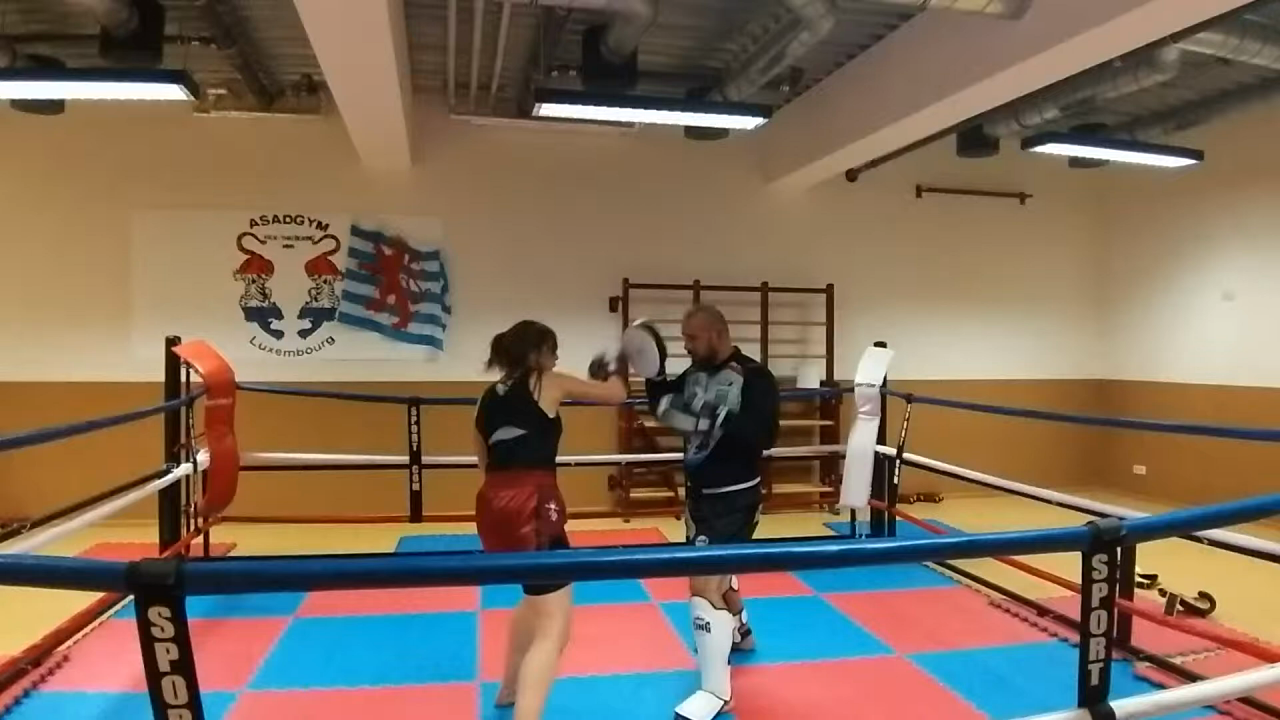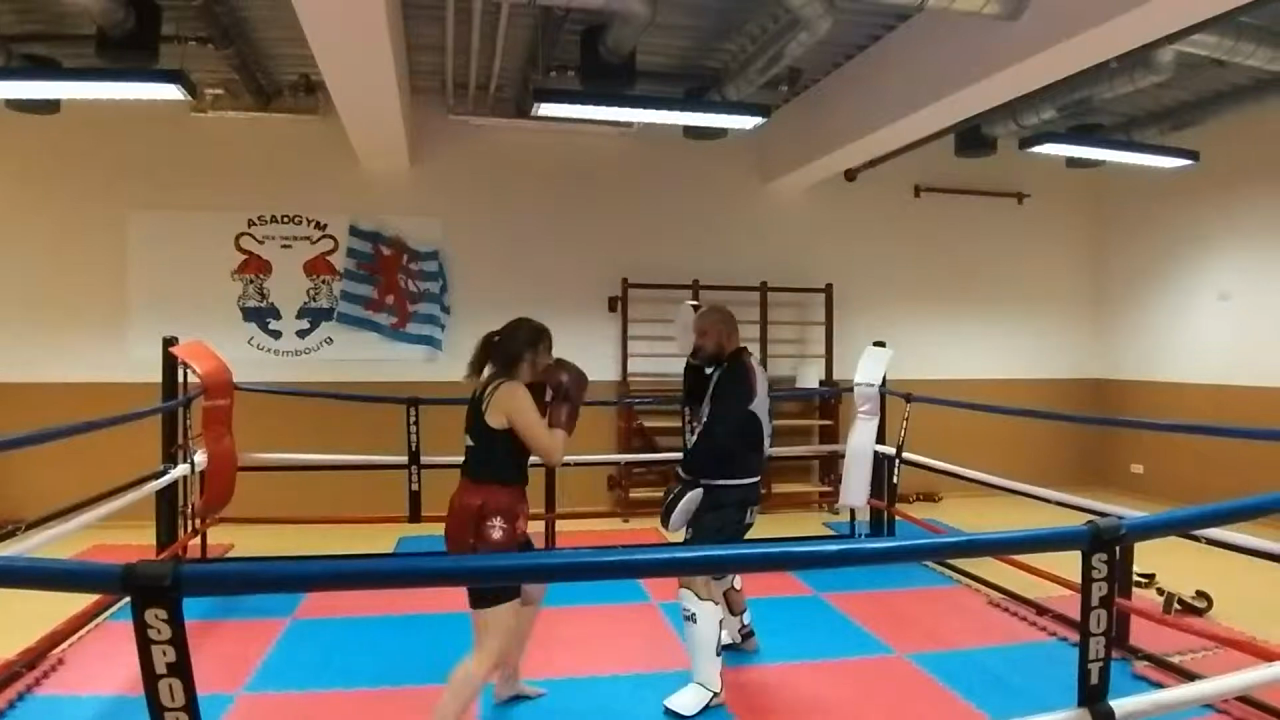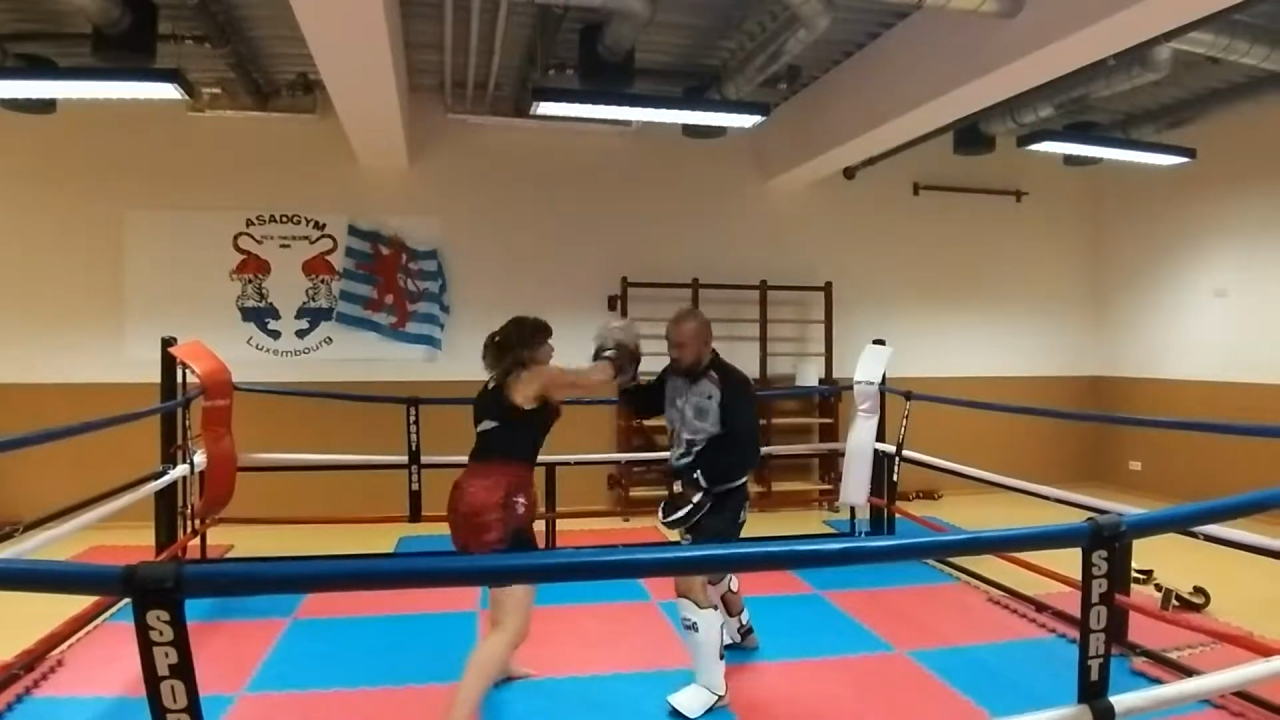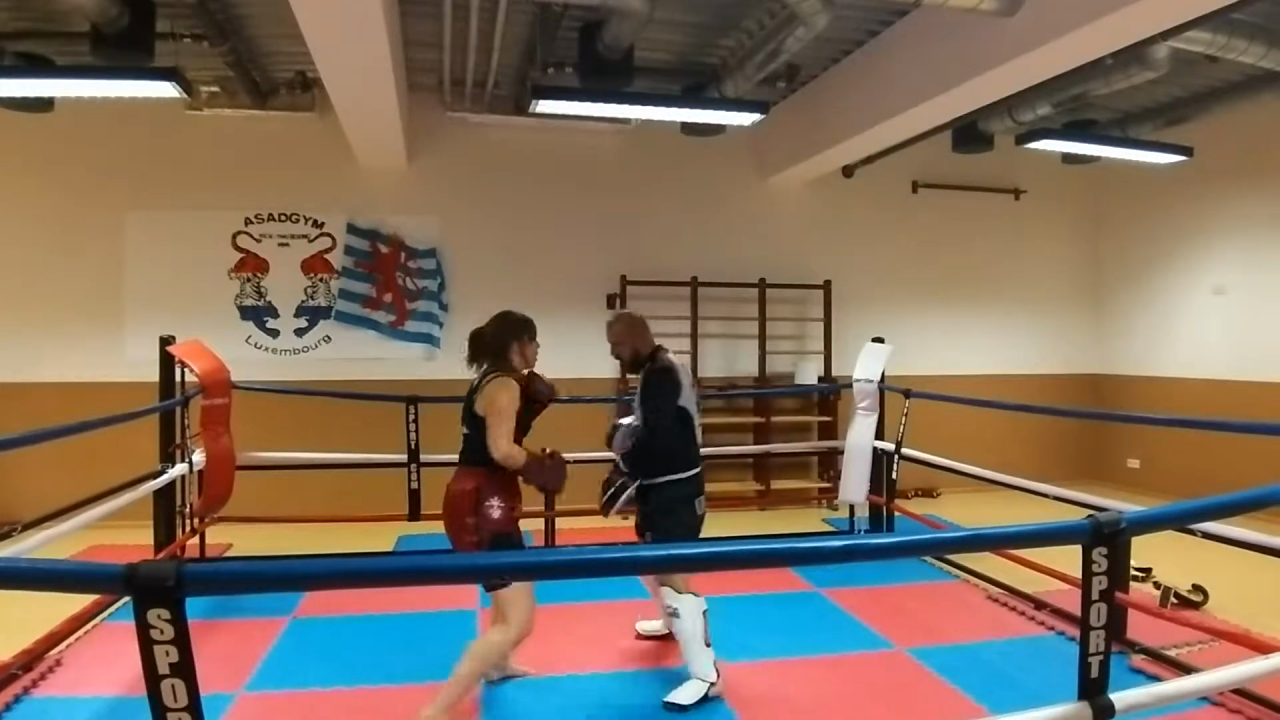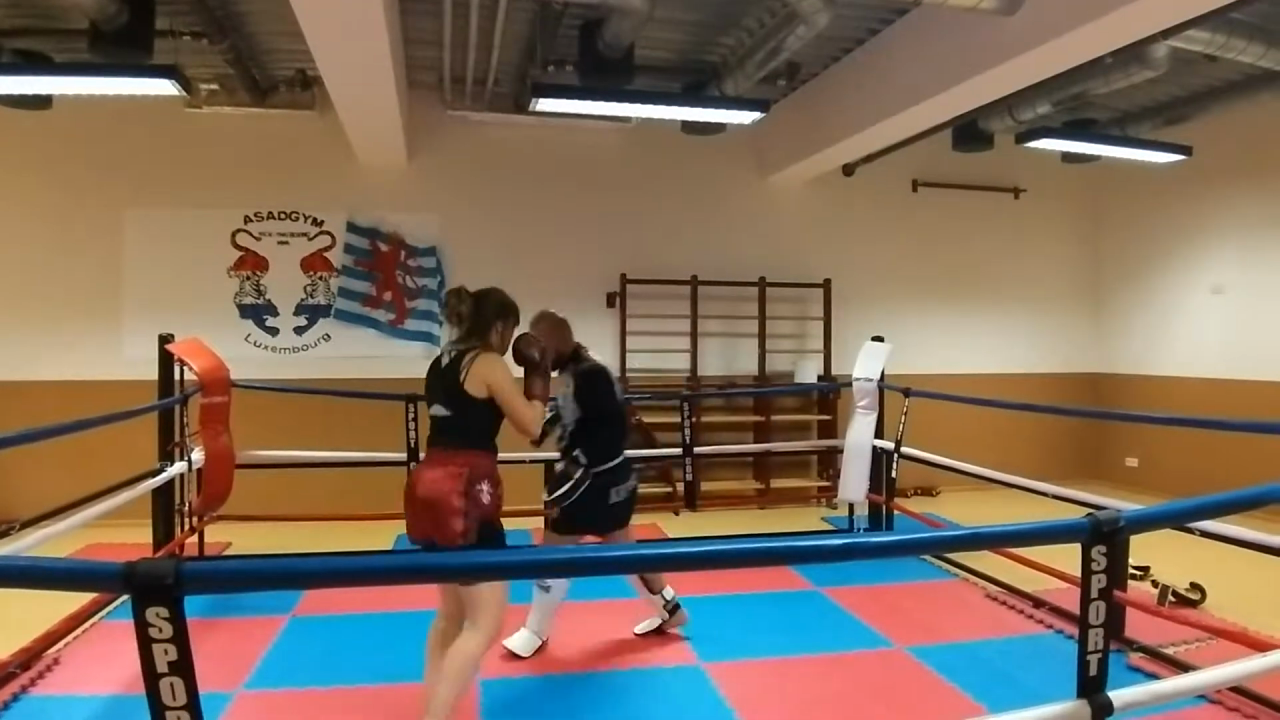
dt=0.4s
person 1, frame 1
left shoulder: (489, 398)
right shoulder: (548, 383)
right elbow: (615, 393)
right wrist: (615, 371)
left hip: (494, 505)
right hip: (532, 507)
left knee: (539, 598)
right knee: (553, 633)
left ankle: (512, 688)
person 1, frame 2
left shoulder: (495, 389)
right shoulder: (512, 393)
left elbow: (514, 443)
right elbow: (553, 454)
left wrist: (546, 399)
right wrist: (564, 407)
left hip: (496, 515)
right hip: (489, 521)
left knee: (534, 592)
right knee: (491, 650)
left ankle: (507, 682)
person 1, frame 3
left shoulder: (489, 392)
right shoulder: (534, 379)
right elbow: (595, 379)
right wrist: (618, 357)
left hip: (470, 495)
right hip: (501, 501)
left knee: (513, 592)
right knee: (512, 625)
left ankle: (498, 666)
person 1, frame 4
left shoulder: (488, 382)
right shoulder: (506, 386)
right elbow: (503, 451)
left wrist: (535, 402)
right wrist: (540, 464)
left hip: (473, 498)
right hip: (486, 503)
left knee: (508, 593)
right knee: (517, 622)
left ankle: (496, 665)
person 1, frame 5
left shoulder: (441, 363)
right shoulder: (489, 364)
right elbow: (531, 426)
right wrist: (538, 378)
left hip: (428, 485)
right hip: (465, 490)
left knee: (452, 611)
right knee: (485, 623)
person 2, frame 1
left shoulder: (753, 377)
right shoulder: (695, 373)
left elbow: (763, 432)
right elbow: (664, 405)
left wrist: (707, 421)
right wrist: (652, 372)
left hip: (733, 497)
right hip: (702, 491)
left knee: (705, 585)
right knee: (715, 569)
right ankle: (739, 631)
person 2, frame 2
left shoulder: (738, 374)
right shoulder: (731, 370)
left elbow: (717, 435)
right elbow: (696, 400)
left wrist: (684, 474)
right wrist: (694, 360)
left hip: (729, 493)
right hip: (723, 488)
left knee: (694, 577)
left ankle: (707, 684)
right ankle: (741, 631)
person 2, frame 3
left shoulder: (732, 384)
right shoulder: (673, 375)
left elbow: (744, 449)
right elbow: (642, 405)
left wrist: (698, 481)
left hip: (720, 497)
right hip: (695, 491)
left knee: (690, 583)
right knee: (713, 568)
left ankle: (711, 685)
right ankle: (741, 630)
person 2, frame 4
left shoulder: (658, 375)
right shoulder: (664, 369)
left elbow: (659, 436)
left wrist: (625, 466)
right wrist: (632, 432)
left hip: (672, 487)
right hip: (671, 482)
left knee: (670, 574)
left ankle: (705, 675)
right ankle: (674, 624)
person 2, frame 5
left shoulder: (589, 375)
right shoulder: (572, 370)
left elbow: (613, 426)
left wrist: (578, 460)
right wrist: (554, 423)
left hip: (599, 478)
right hip: (608, 475)
left knee: (554, 547)
right knee: (621, 544)
left ankle: (536, 632)
right ankle: (669, 609)
